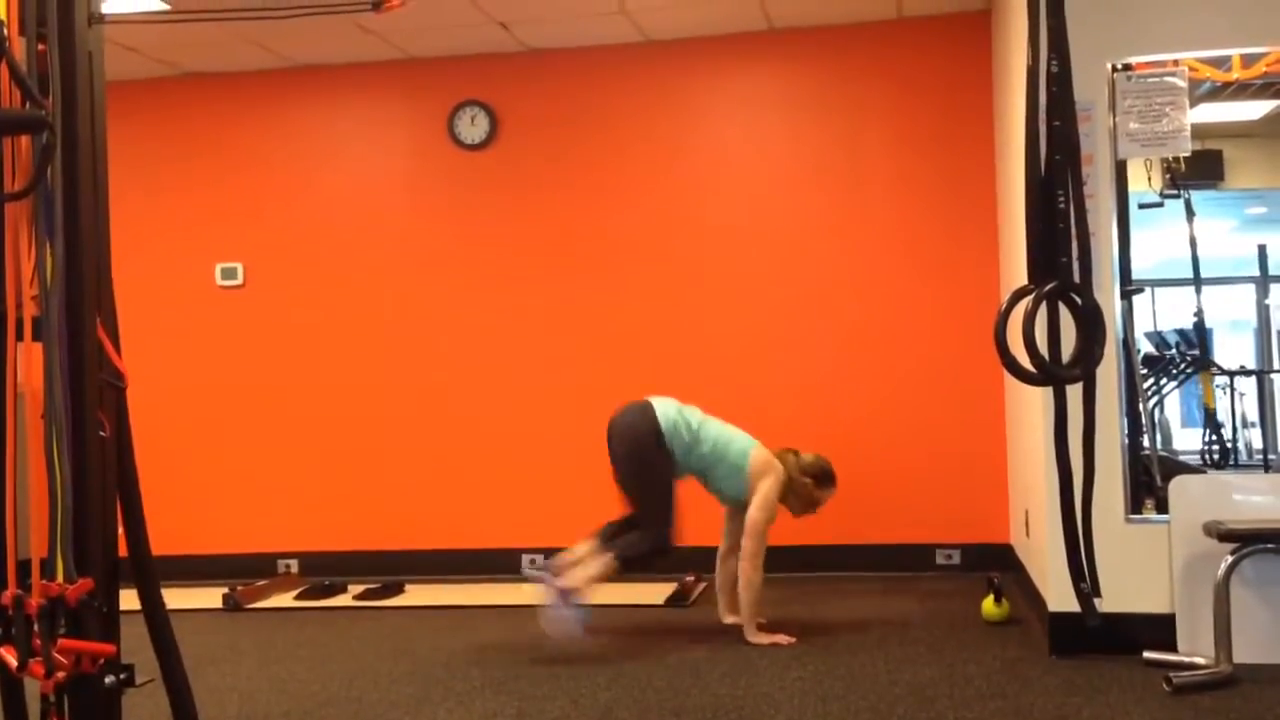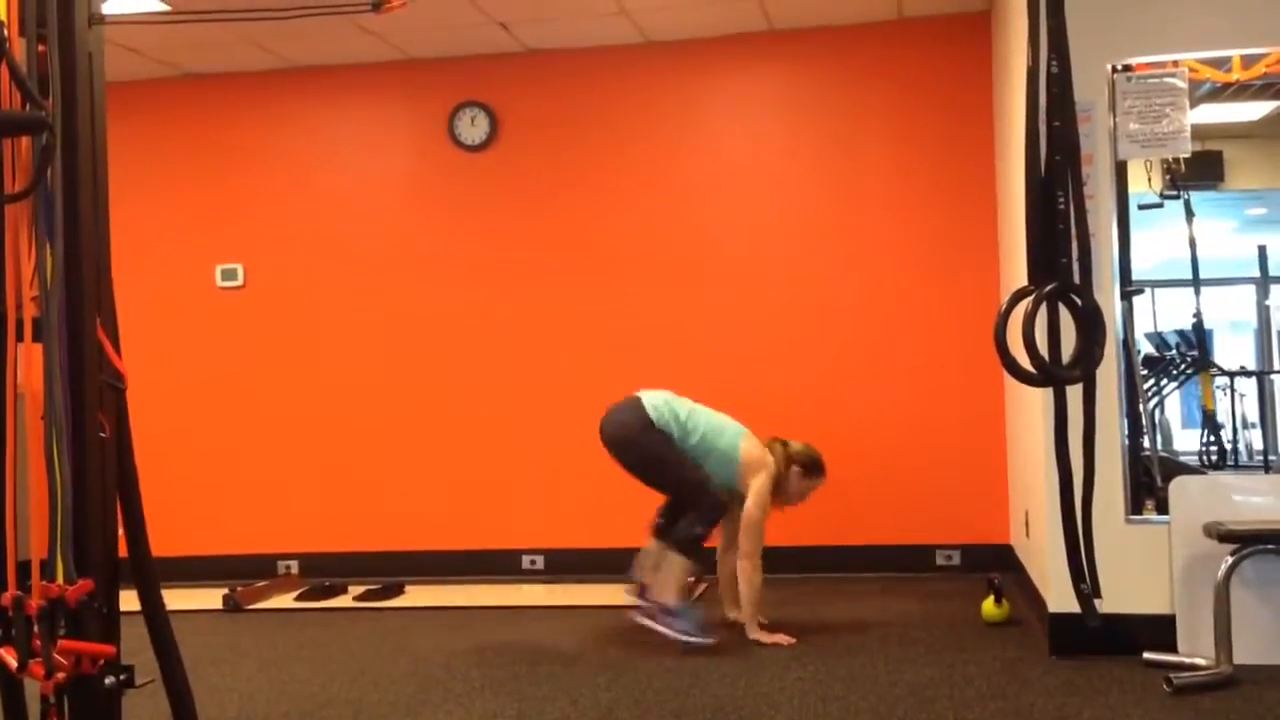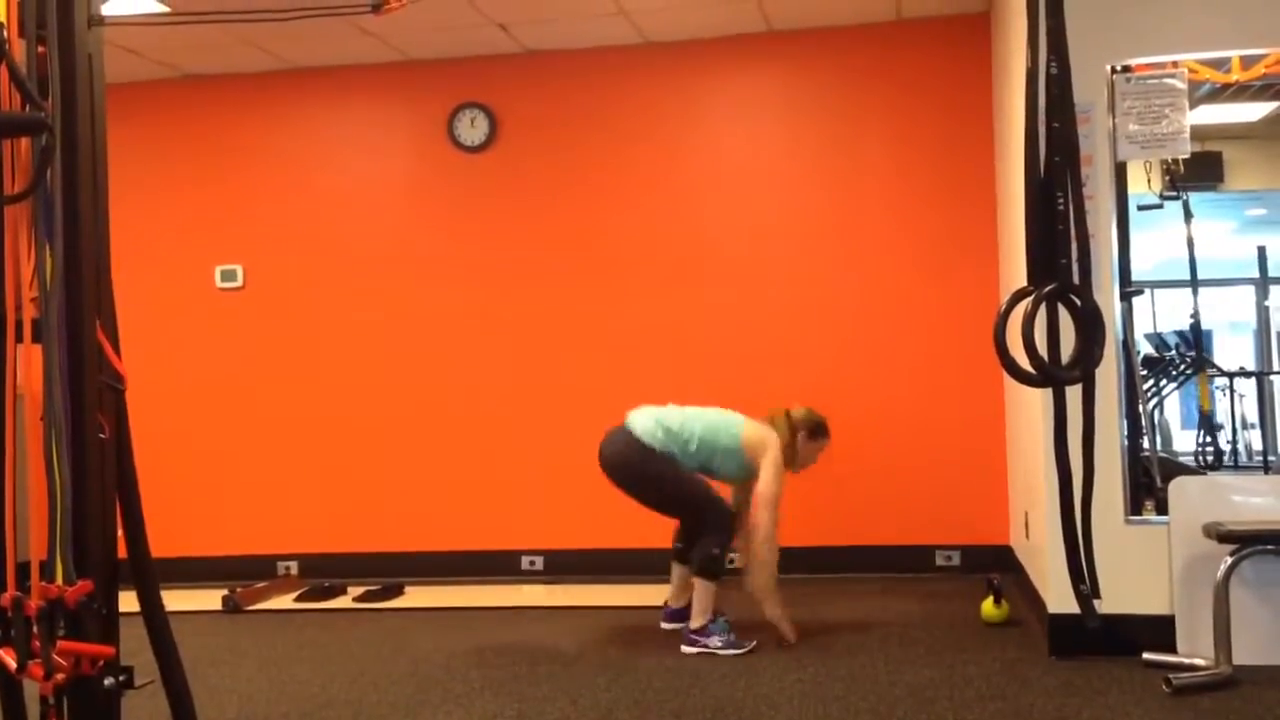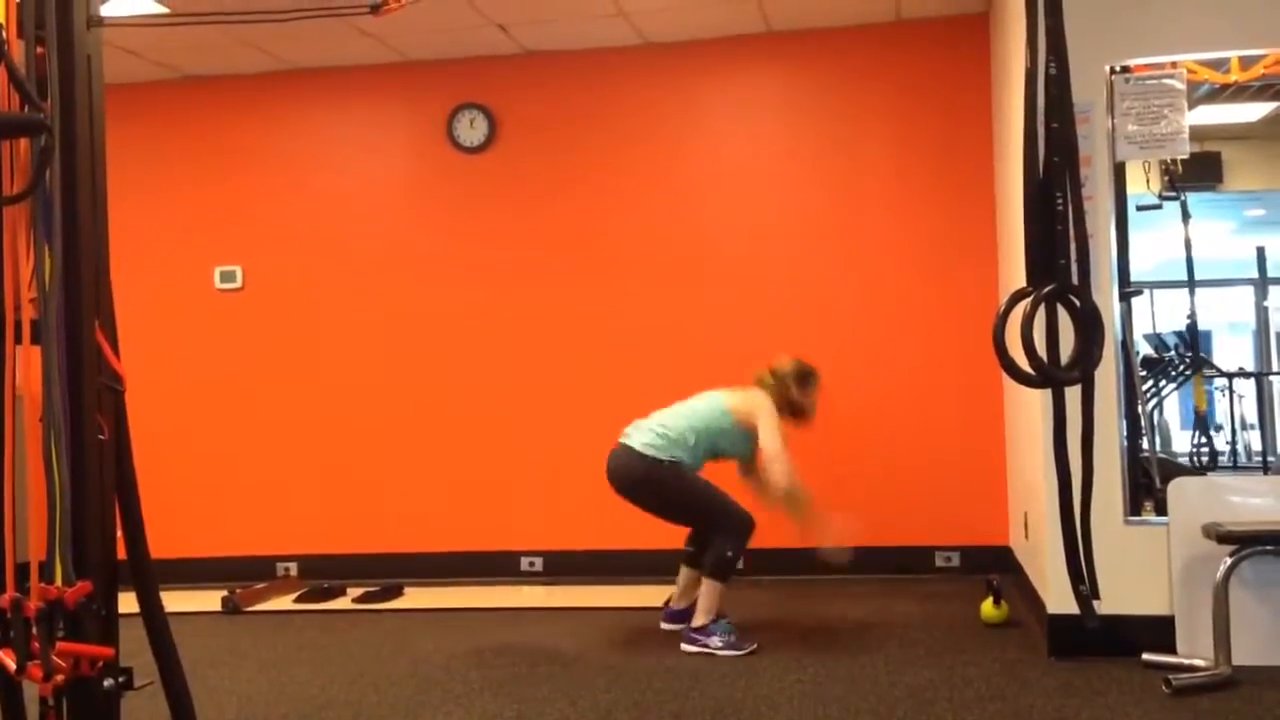
dt=0.1s
person 1, frame 1
left shoulder: (749, 480)
right shoulder: (773, 481)
left elbow: (729, 548)
right elbow: (750, 560)
left wrist: (727, 611)
right wrist: (752, 630)
left hip: (641, 422)
right hip: (643, 429)
left knee: (647, 520)
right knee: (654, 536)
left ankle: (560, 569)
right ankle: (569, 588)
person 1, frame 2
left shoulder: (751, 470)
right shoulder: (763, 473)
left elbow: (730, 544)
right elbow: (749, 555)
left wrist: (732, 607)
right wrist: (753, 627)
left hip: (634, 418)
right hip: (634, 423)
left knee: (685, 504)
right knee: (705, 506)
left ankle: (649, 591)
right ankle: (669, 608)
person 1, frame 3
left shoulder: (750, 442)
right shoulder: (771, 449)
left elbow: (742, 520)
right elbow: (763, 535)
left wrist: (753, 577)
right wrist: (772, 605)
left hip: (630, 440)
right hip: (633, 449)
left knee: (701, 517)
right knee: (715, 523)
left ankle: (676, 606)
right ankle: (700, 628)
person 1, frame 4
left shoulder: (751, 406)
right shoulder: (763, 408)
left elbow: (756, 475)
right elbow: (782, 482)
left wrist: (803, 506)
left hip: (633, 459)
right hip: (639, 467)
left knee: (713, 516)
right knee: (733, 525)
left ankle: (679, 607)
right ankle: (702, 629)
